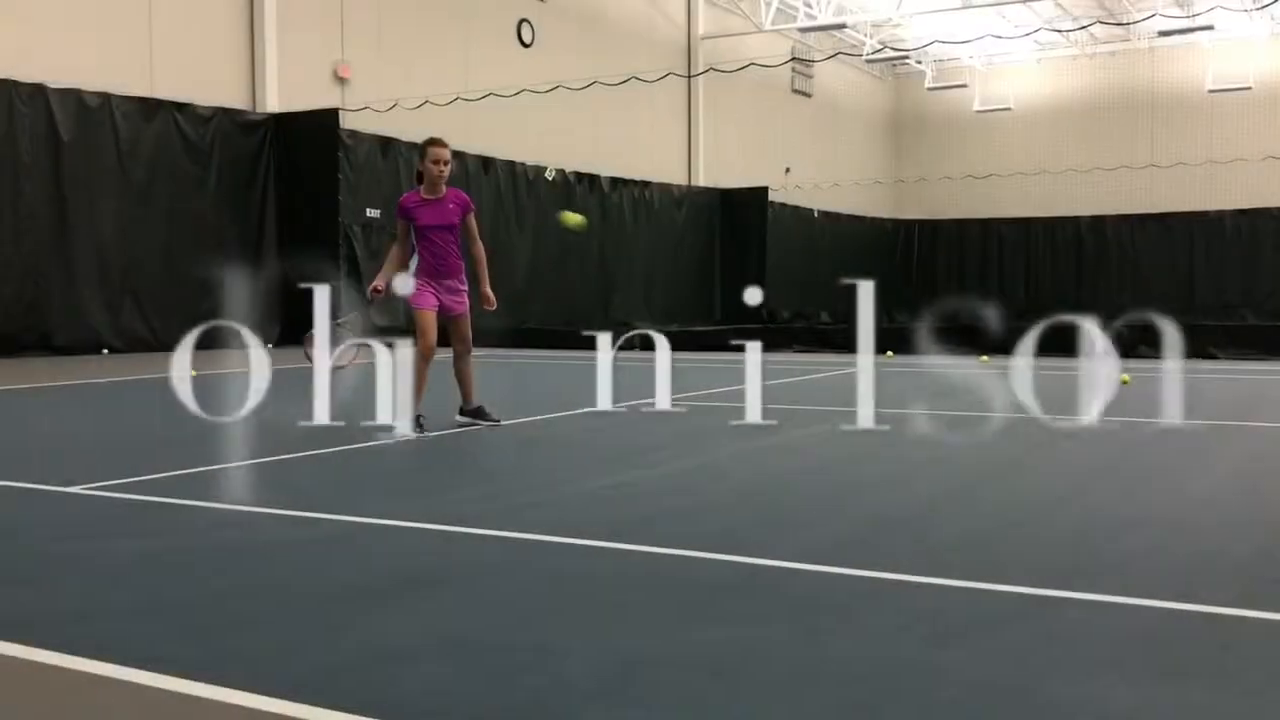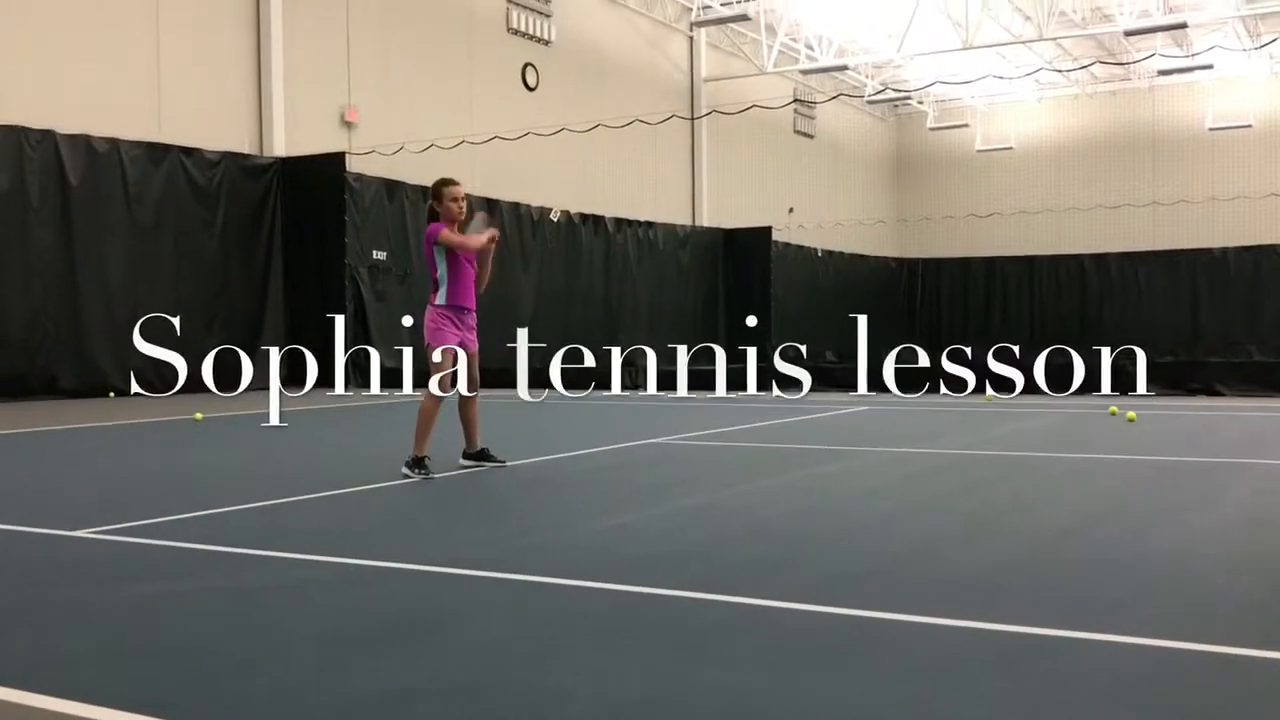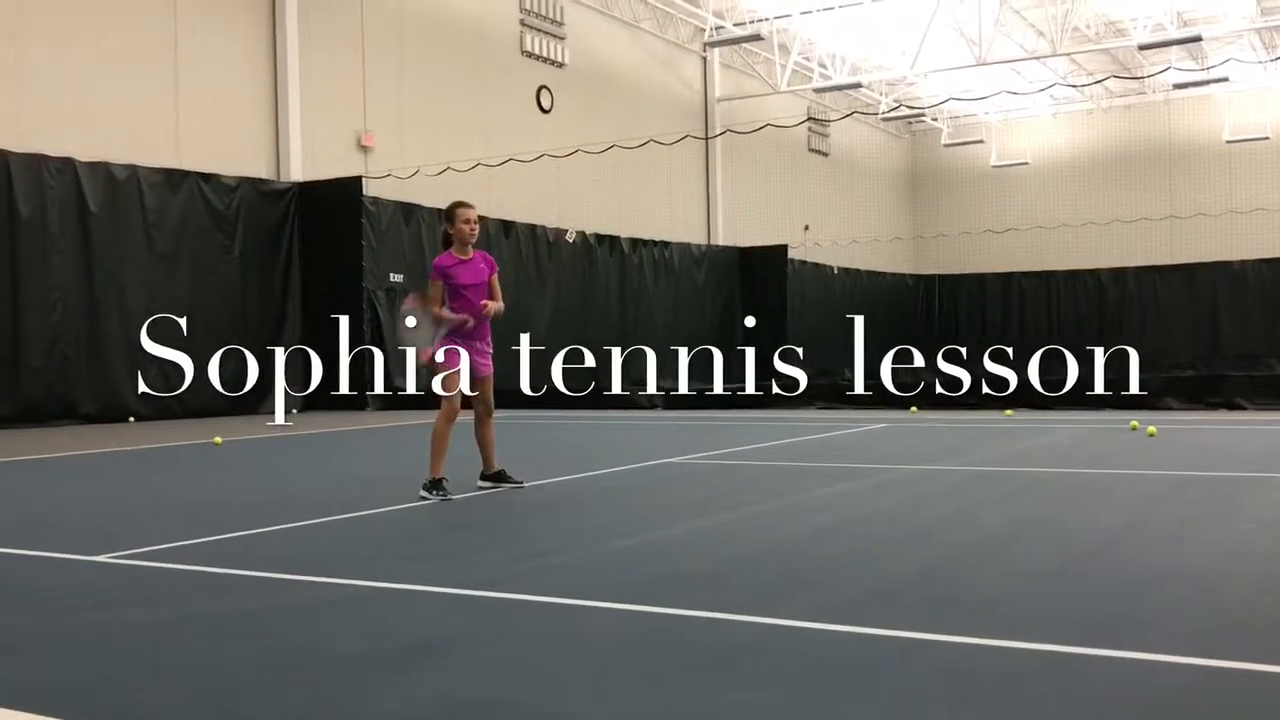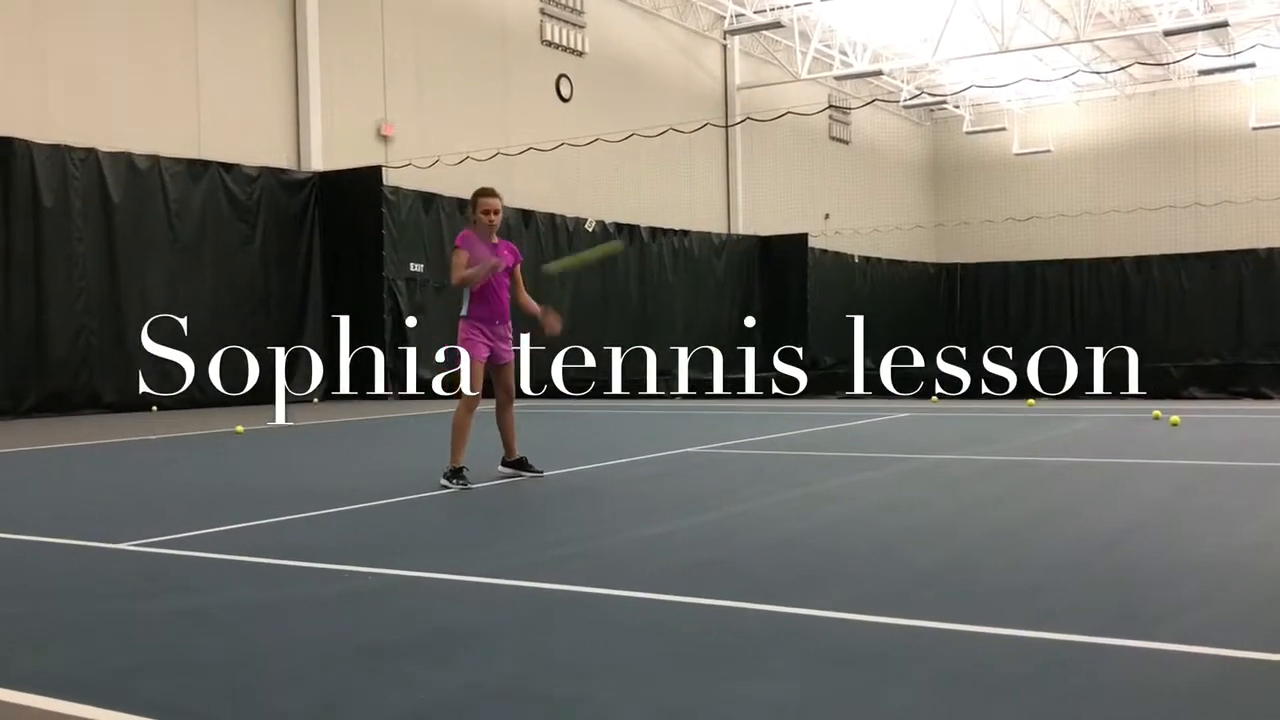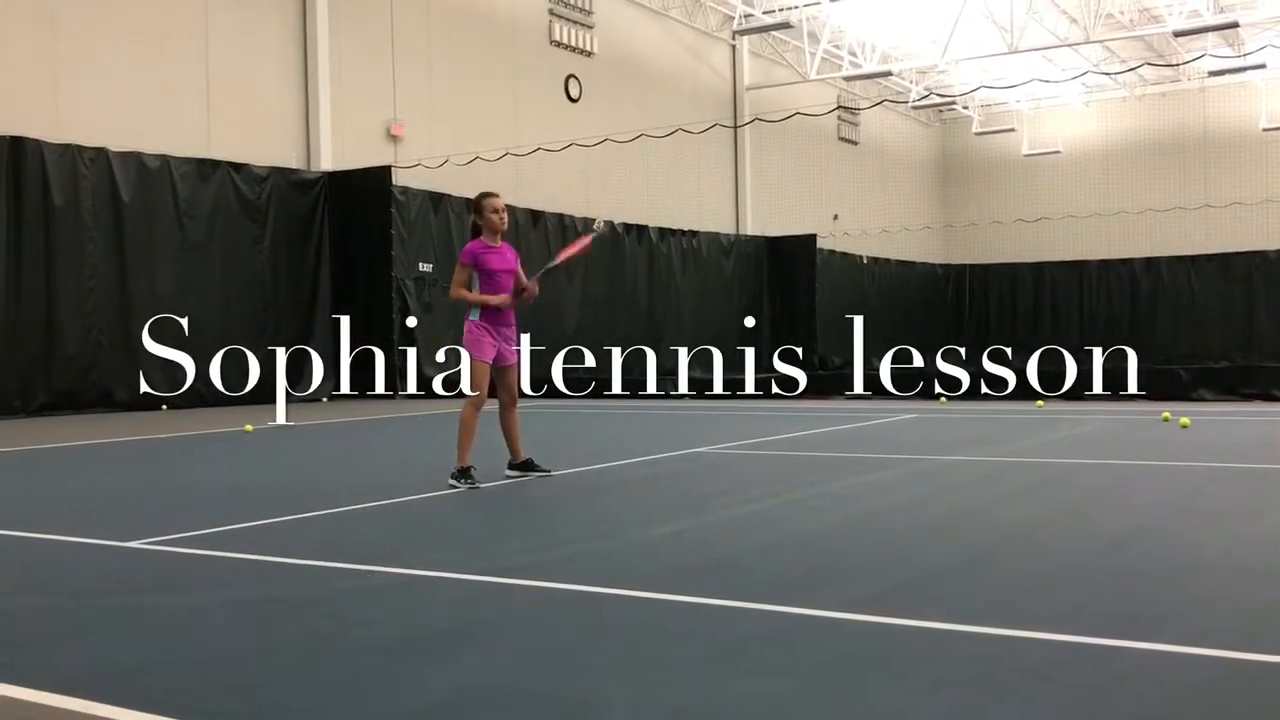
dt=1s
person 1, frame 1
left shoulder: (460, 200)
right shoulder: (408, 203)
left elbow: (474, 243)
right elbow: (401, 246)
left wrist: (485, 285)
right wrist: (382, 279)
left hip: (455, 282)
right hip: (424, 282)
left knee: (464, 347)
right knee: (427, 346)
left ankle: (468, 407)
right ankle: (411, 415)
person 1, frame 2
left shoulder: (467, 243)
right shoulder: (435, 231)
left elbow: (479, 286)
right elbow: (467, 243)
left wrist: (488, 250)
right wrist: (487, 234)
left hip: (467, 317)
right hip: (443, 316)
left knee: (471, 386)
right knee: (440, 387)
left ankle: (473, 450)
right ankle: (416, 458)
person 1, frame 3
left shoulder: (487, 261)
right shoulder: (442, 264)
left elbow: (500, 304)
right elbow: (433, 307)
left wrist: (493, 307)
right wrist: (452, 318)
left hip: (481, 343)
right hip: (452, 343)
left knee: (485, 409)
right knee: (450, 408)
left ankle: (490, 472)
right ankle: (433, 480)
person 1, frame 4
left shoulder: (510, 250)
right shoulder: (466, 239)
left elbow: (519, 294)
right elbow: (458, 279)
left wrist: (542, 314)
right wrist: (485, 267)
left hip: (502, 329)
right hip: (474, 328)
left knee: (507, 396)
right knee: (470, 398)
left ankle: (511, 459)
right ankle: (454, 469)
person 1, frame 5
left shoulder: (510, 251)
right shoulder: (472, 250)
left elbow: (523, 291)
right elbow: (455, 291)
left wrist: (530, 290)
right wrist: (490, 299)
left hip: (507, 331)
right hip: (481, 329)
left knee: (510, 399)
right knee: (477, 397)
left ankle: (518, 460)
right ankle: (461, 468)
